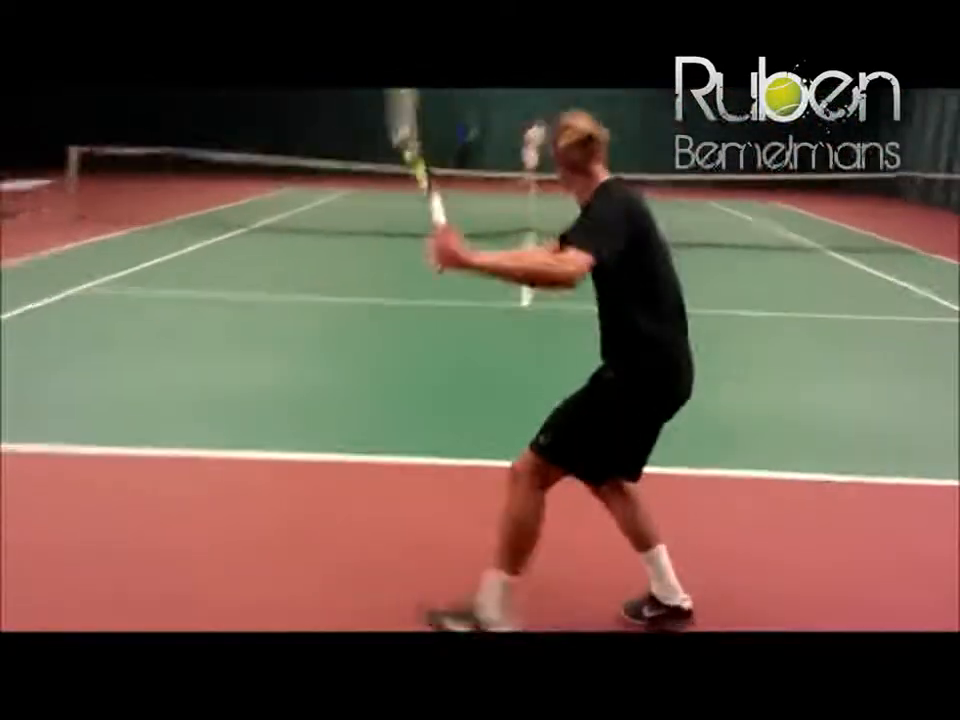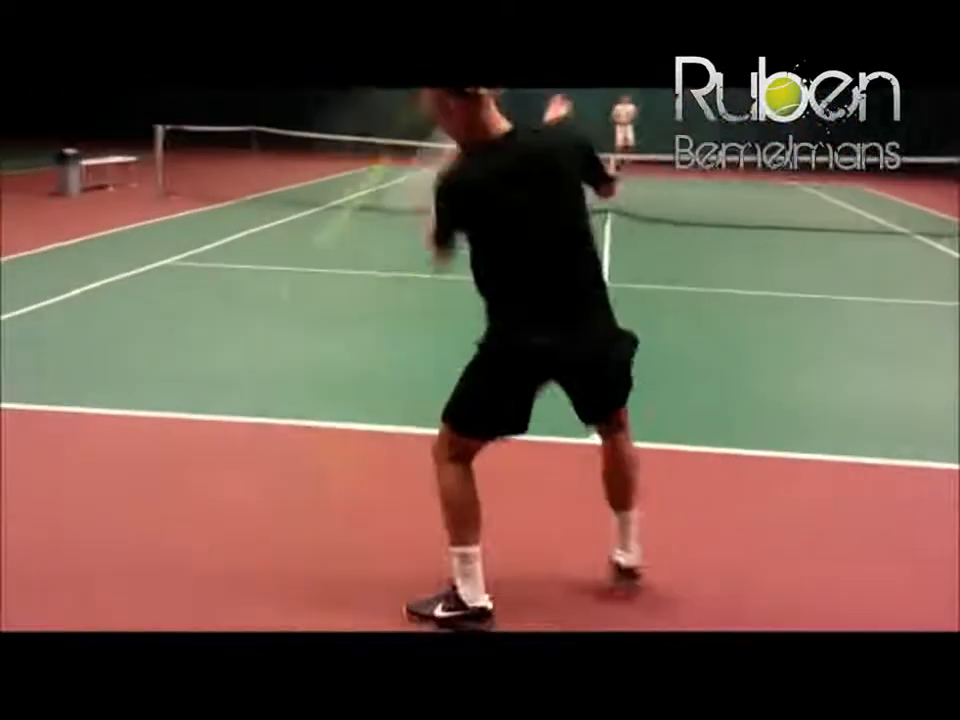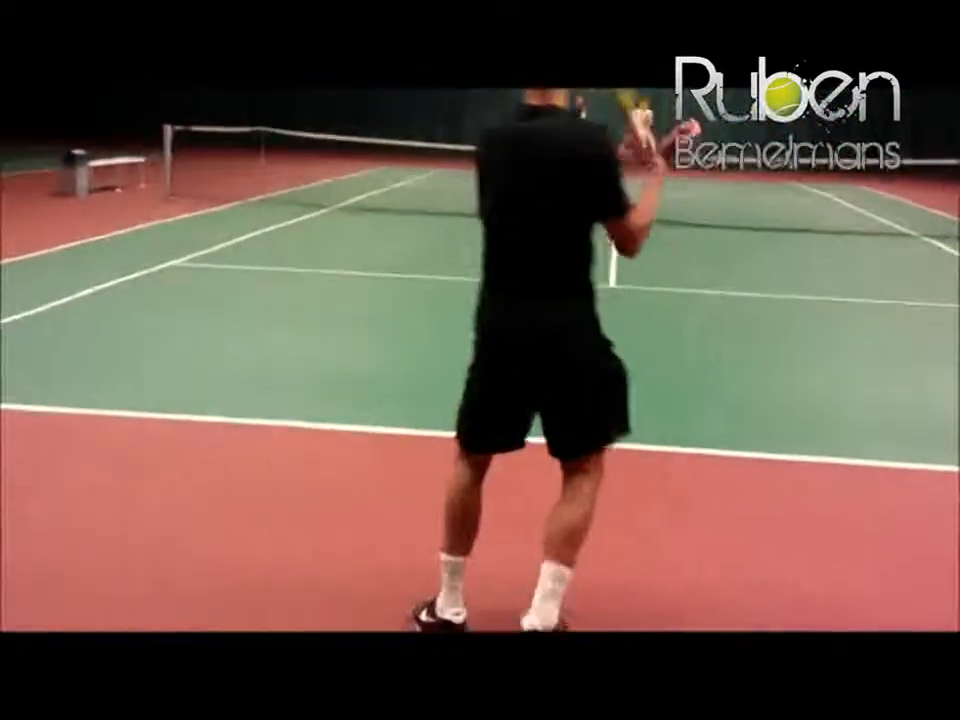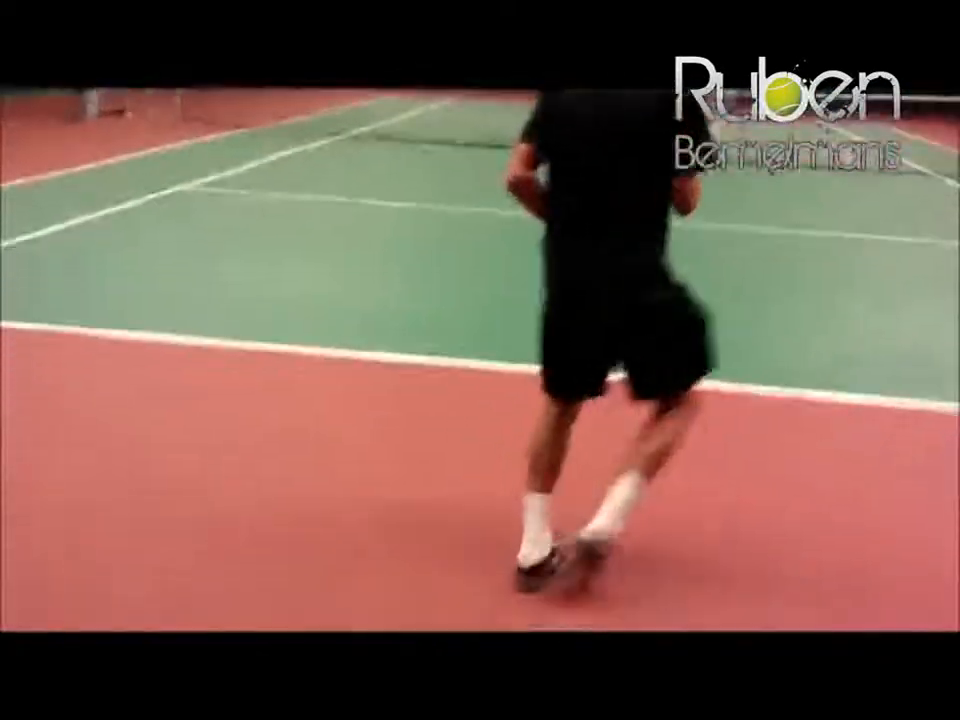
dt=0.5s
person 1, frame 1
left shoulder: (609, 207)
right shoulder: (615, 203)
left elbow: (567, 271)
right elbow: (553, 257)
left wrist: (473, 259)
right wrist: (474, 255)
left hip: (641, 372)
right hip: (661, 368)
left knee: (528, 476)
right knee: (606, 479)
left ankle: (490, 614)
right ankle: (668, 597)
person 1, frame 2
left shoulder: (457, 185)
right shoulder: (562, 141)
left elbow: (442, 253)
right elbow: (608, 187)
left hip: (517, 341)
right hip: (589, 327)
left knee: (451, 452)
right knee: (615, 428)
left ankle: (470, 596)
right ankle: (626, 557)
person 1, frame 3
left shoulder: (493, 141)
right shoulder: (588, 139)
right elbow: (629, 240)
right wrist: (659, 167)
left hip: (500, 326)
right hip: (567, 330)
left knee: (471, 460)
right knee: (583, 467)
left ankle: (448, 606)
right ankle: (542, 619)
person 1, frame 4
left shoulder: (559, 90)
right shoulder: (676, 99)
left elbow: (519, 177)
right elbow: (685, 199)
left hip: (569, 271)
right hip: (636, 274)
left knee: (560, 402)
right knee: (677, 402)
left ankle: (533, 550)
right ankle: (602, 527)
